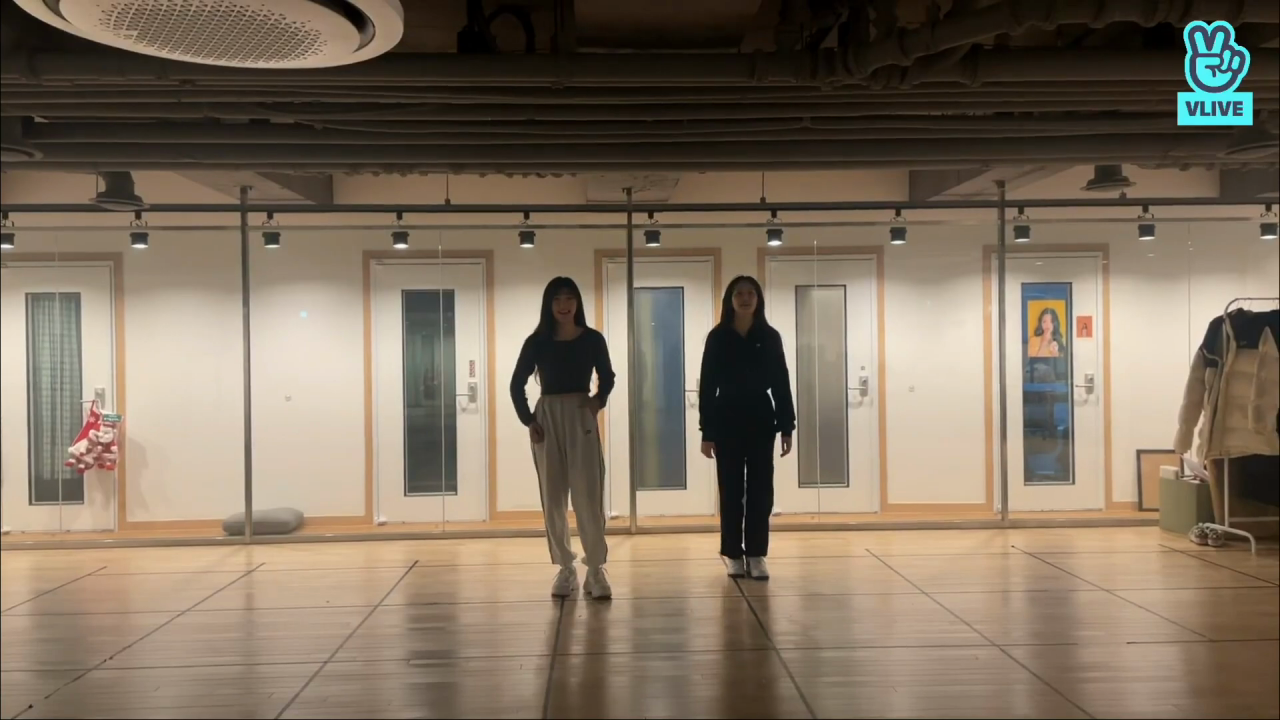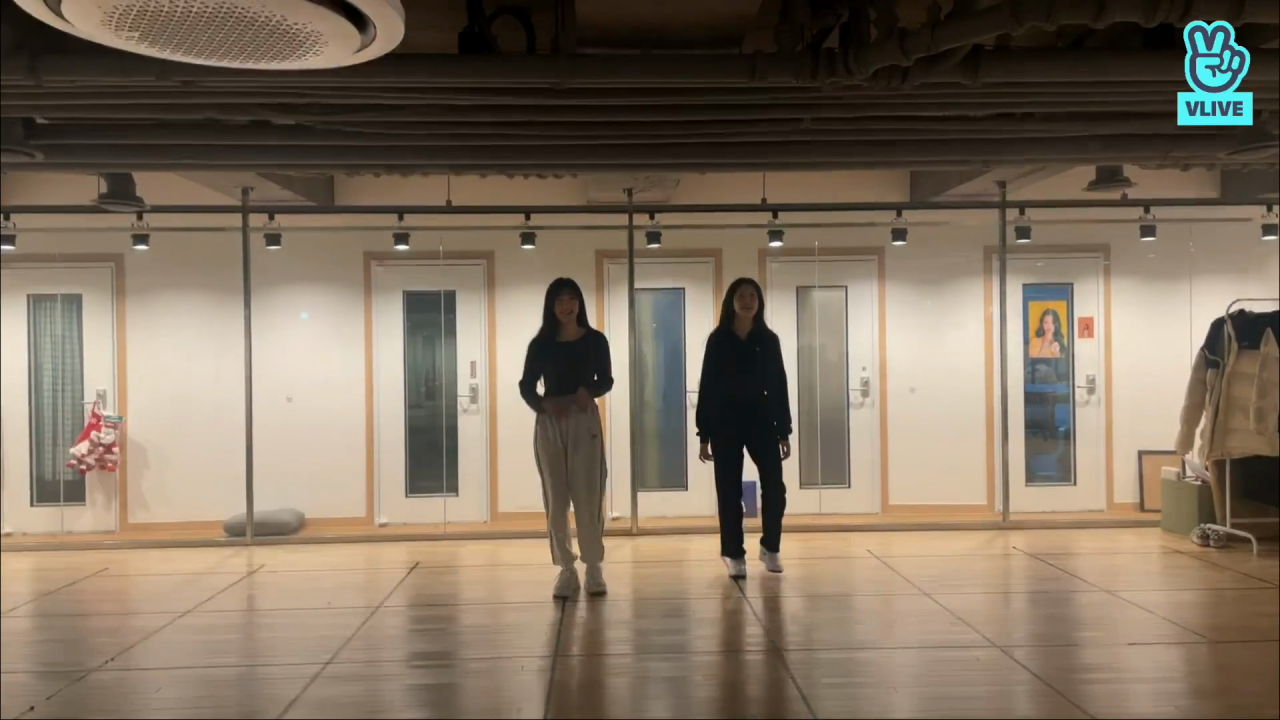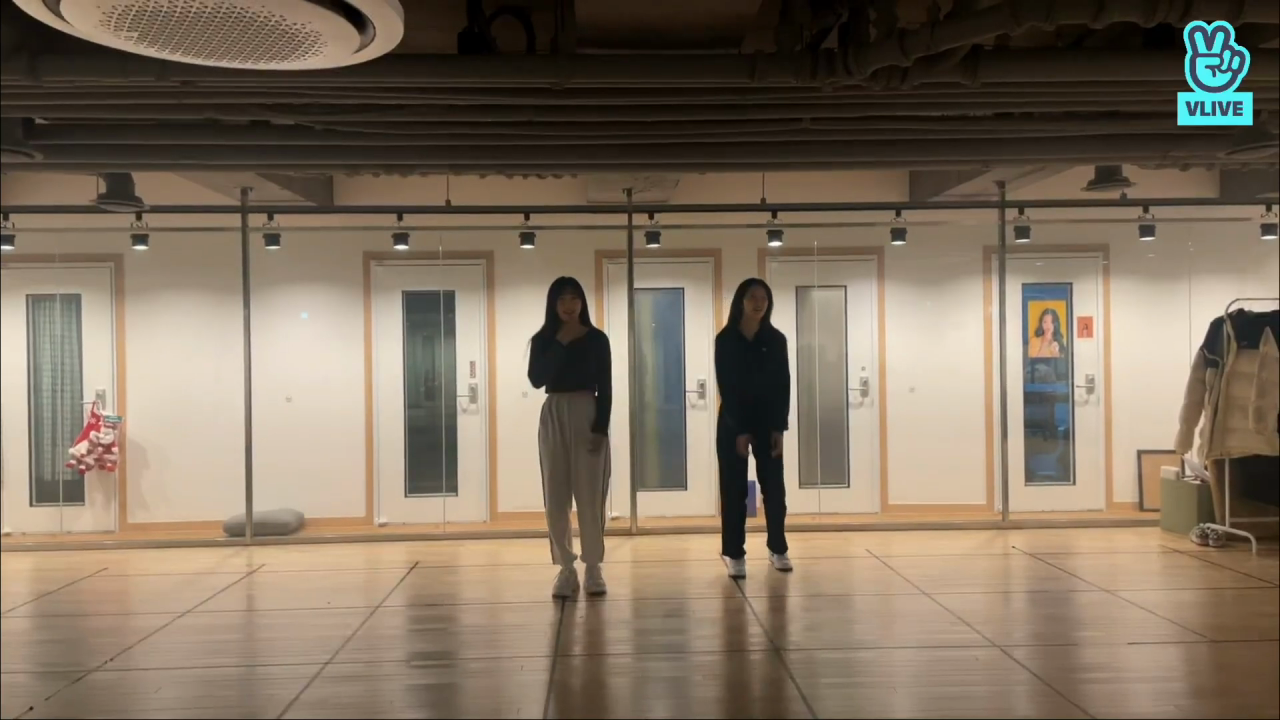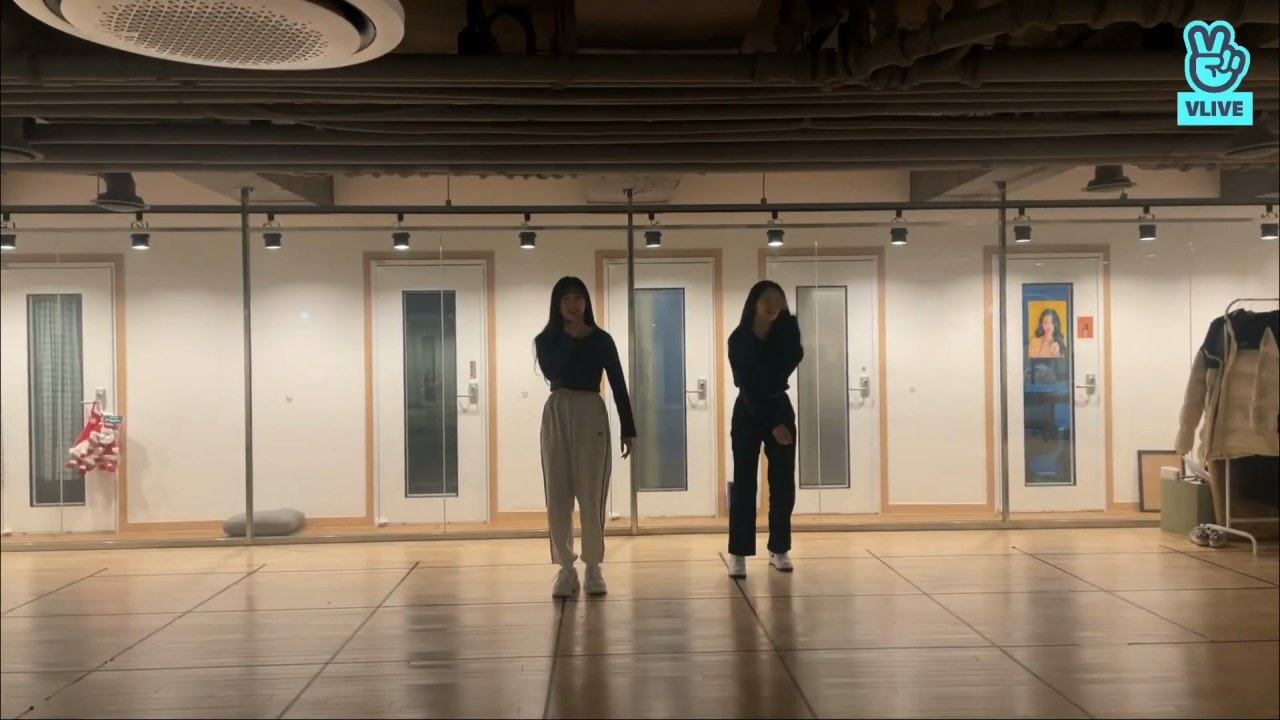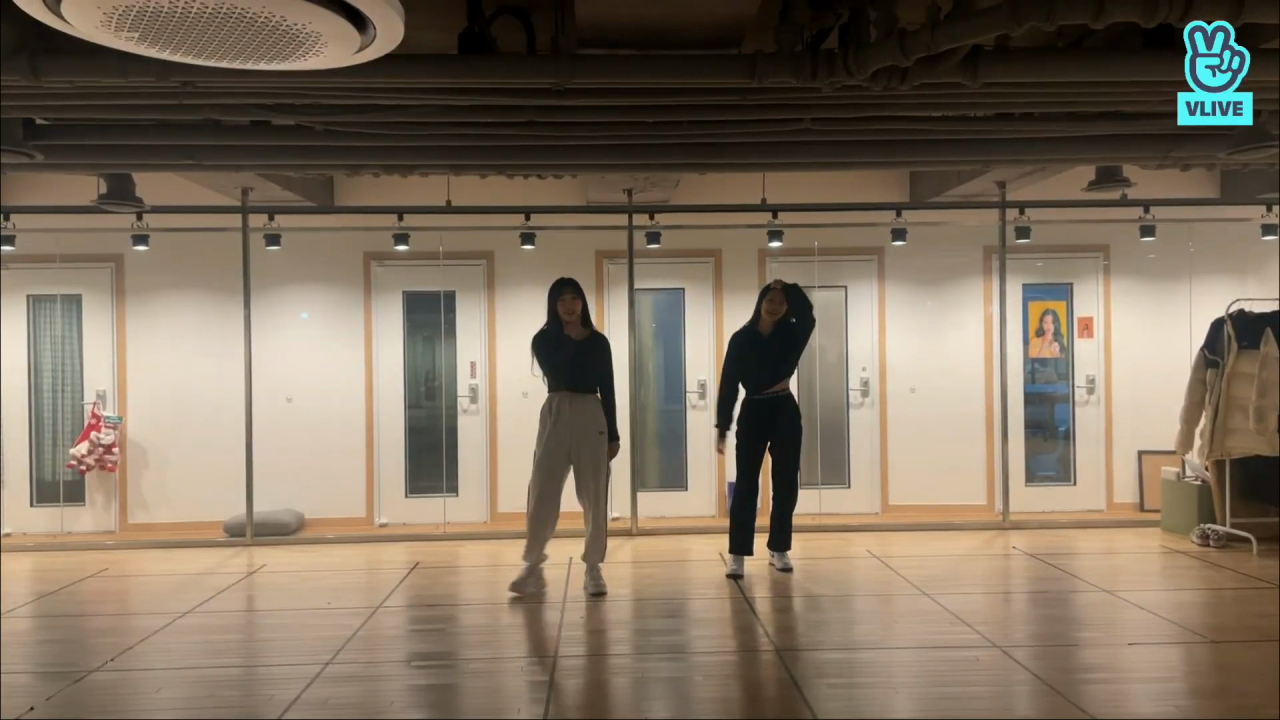
dt=0.3s
person 1, frame 1
left shoulder: (592, 339)
right shoulder: (537, 342)
left elbow: (607, 376)
right elbow: (517, 384)
left wrist: (600, 397)
right wrist: (528, 420)
left hip: (581, 416)
right hip: (547, 416)
left knee: (587, 493)
right knee: (553, 497)
left ankle: (595, 570)
right ankle: (565, 568)
person 1, frame 2
left shoulder: (595, 340)
right shoulder: (541, 344)
left elbow: (606, 380)
right elbow: (526, 386)
left wrist: (589, 391)
right wrist: (542, 405)
left hip: (585, 418)
right hip: (550, 420)
left knee: (587, 495)
right knee: (556, 498)
left ankle: (593, 566)
right ankle: (566, 569)
person 1, frame 3
left shoulder: (596, 339)
right shoulder: (543, 340)
left elbow: (604, 386)
right elbow: (536, 380)
left wrist: (601, 426)
right wrist: (560, 345)
left hip: (587, 415)
right hip: (554, 415)
left knee: (591, 494)
right knee: (556, 496)
left ankle: (593, 567)
right ankle: (565, 568)
person 1, frame 4
left shoulder: (601, 339)
right shoulder: (547, 340)
left elbow: (618, 384)
right elbow: (551, 372)
left wrist: (628, 429)
right wrist: (570, 337)
left hip: (592, 414)
right hip: (556, 414)
left knee: (591, 495)
right knee: (558, 496)
left ankle: (593, 568)
right ankle: (566, 569)
person 1, frame 5
left shoulder: (598, 341)
right shoulder: (544, 339)
left elbow: (607, 388)
right elbow: (555, 372)
left wrist: (613, 433)
right wrist: (569, 339)
left hip: (590, 416)
right hip: (555, 415)
left knee: (594, 496)
right knee: (542, 493)
left ankle: (593, 568)
right ankle: (534, 568)
person 2, frame 1
left shoulder: (769, 337)
right shoulder: (718, 337)
left elbow: (781, 382)
right elbow: (708, 385)
left wrist: (786, 426)
right wrist: (707, 431)
left hip: (761, 414)
right hip: (727, 416)
left knee: (760, 488)
right knee: (731, 488)
left ankle: (756, 555)
right ankle: (733, 554)
person 2, frame 2
left shoulder: (768, 339)
right shoulder: (718, 340)
left elbow: (779, 385)
right elbow: (707, 387)
left wrist: (784, 431)
right wrist: (704, 434)
left hip: (761, 415)
right hip: (726, 418)
left knee: (774, 485)
right knee: (729, 489)
left ankle: (770, 547)
right ankle: (734, 555)
person 2, frame 3
left shoulder: (775, 339)
right shoulder: (726, 339)
left elbow: (782, 384)
right elbow: (725, 386)
left wrist: (780, 426)
right wrist: (739, 429)
left hip: (767, 417)
right hip: (733, 417)
left knee: (774, 486)
right knee: (733, 488)
left ankle: (778, 549)
right ankle: (734, 555)
person 2, frame 4
left shoulder: (785, 335)
right shoulder: (739, 339)
left elbow: (793, 360)
right elbow: (747, 385)
left wrist: (788, 317)
right wrist: (771, 423)
left hip: (781, 410)
right hip: (748, 414)
left knee: (783, 485)
right knee: (744, 485)
left ankle: (779, 549)
right ankle: (738, 554)
person 2, frame 5
left shoulder: (789, 334)
right shoulder: (742, 338)
left elbow: (807, 316)
right elbow: (729, 383)
left wrist: (790, 289)
right wrist: (722, 428)
left hip: (785, 411)
right hip: (754, 412)
left knee: (786, 484)
right knee: (745, 485)
left ankle: (779, 549)
right ankle: (737, 554)
